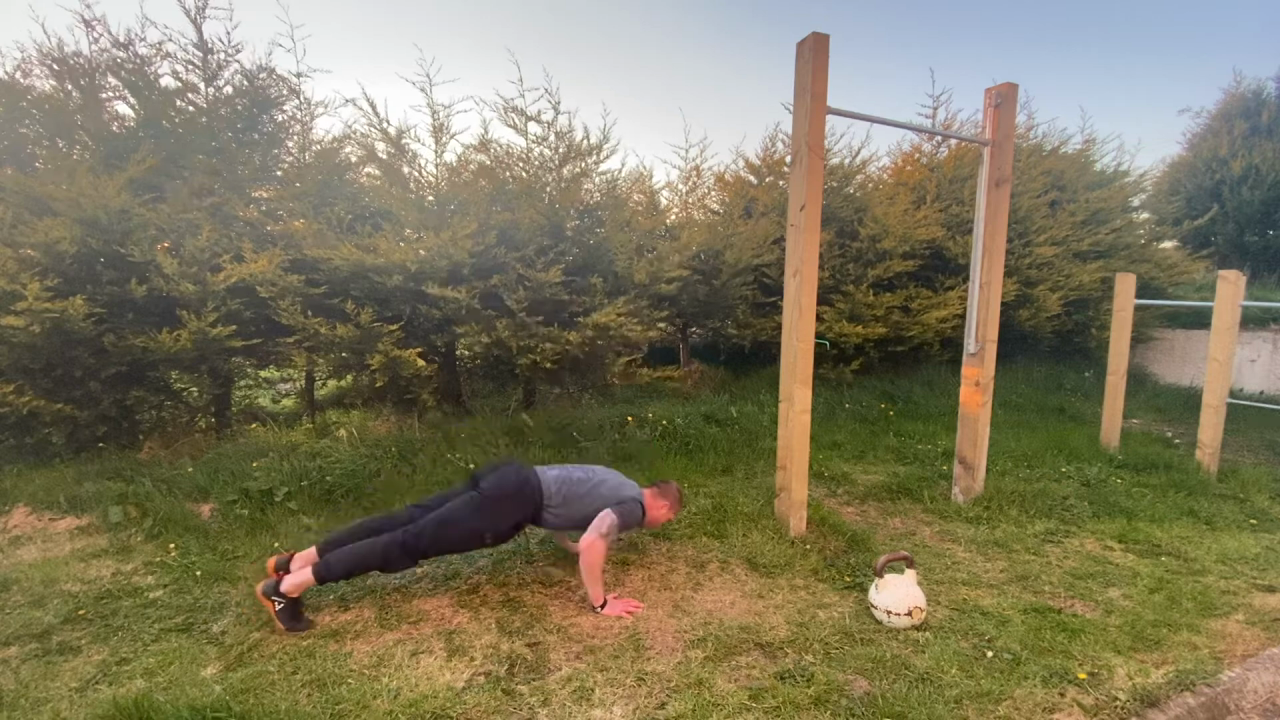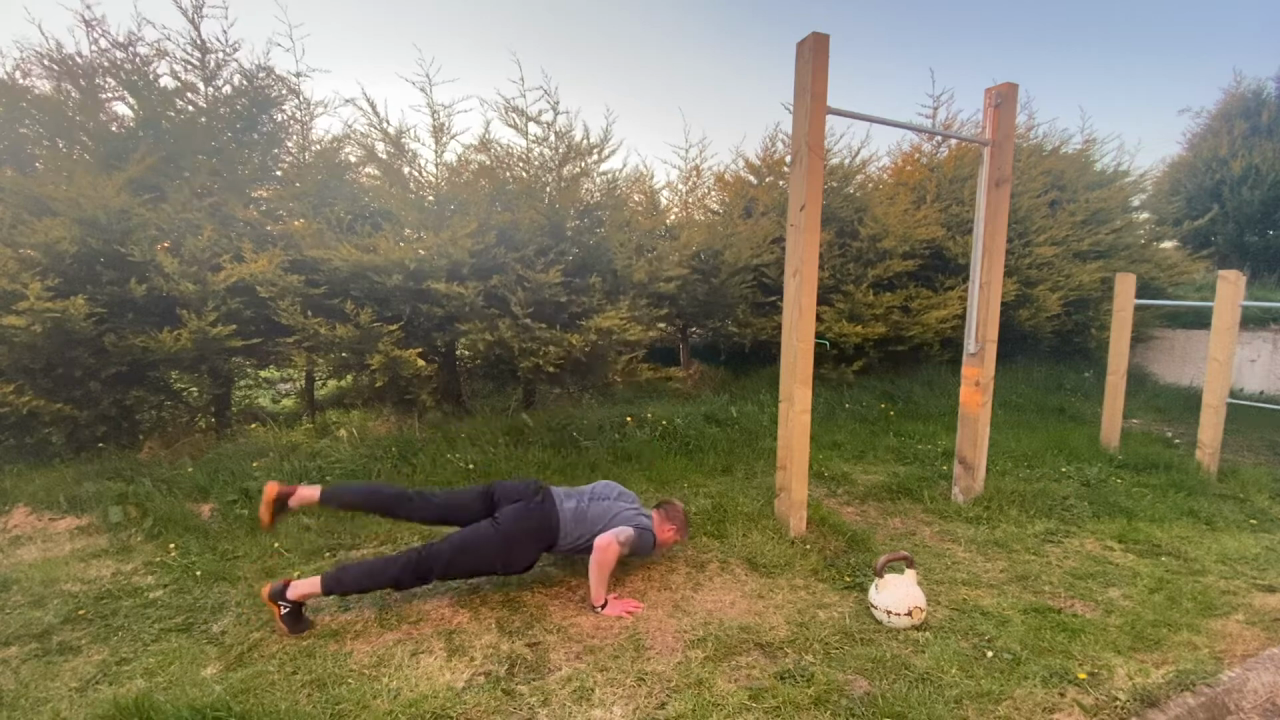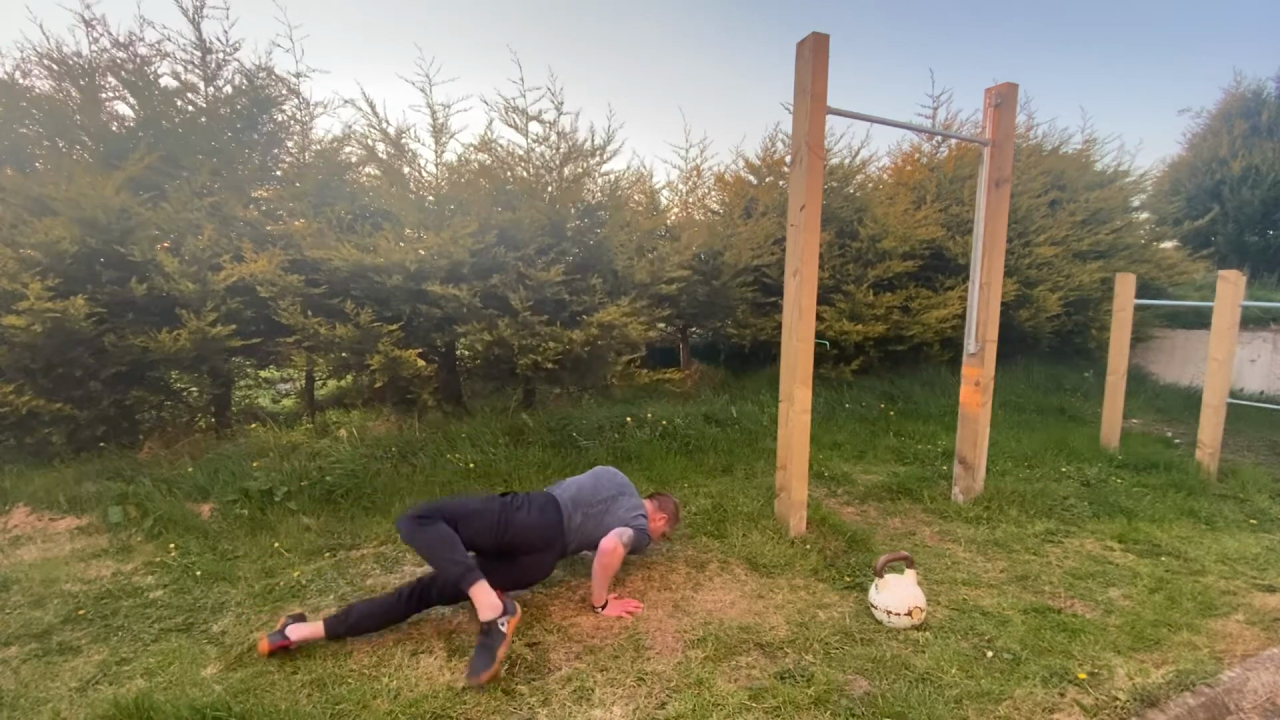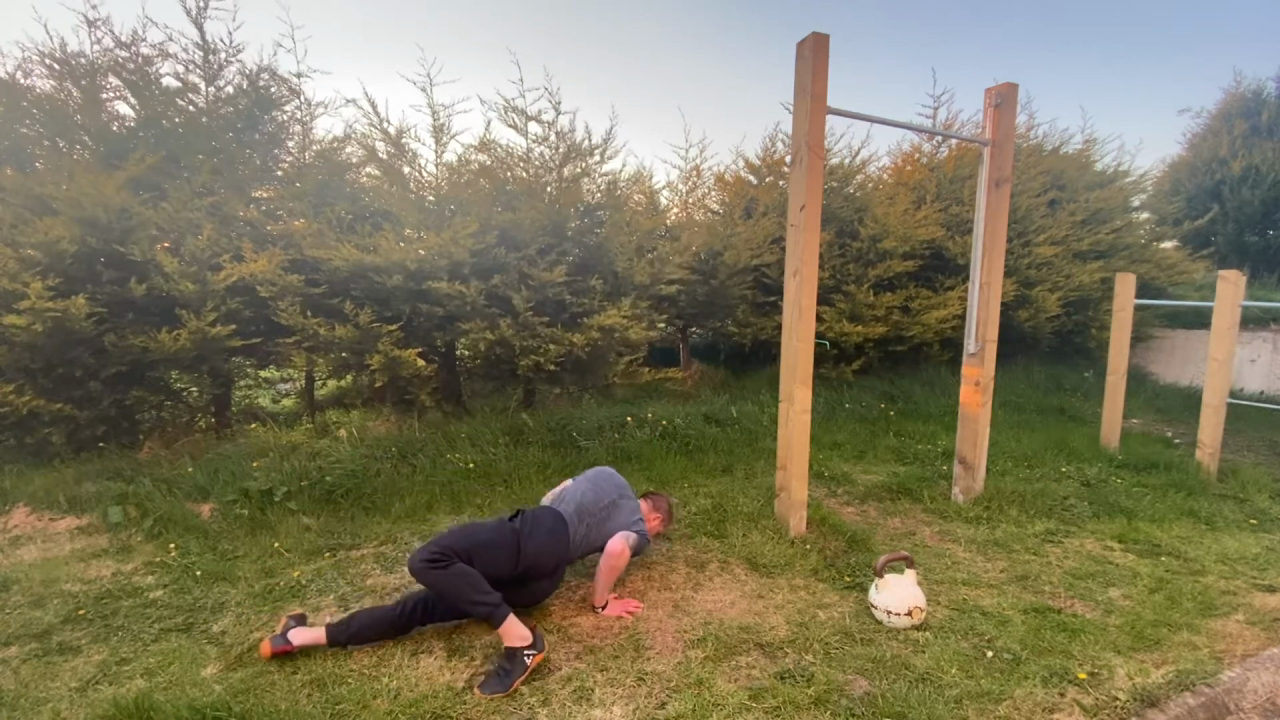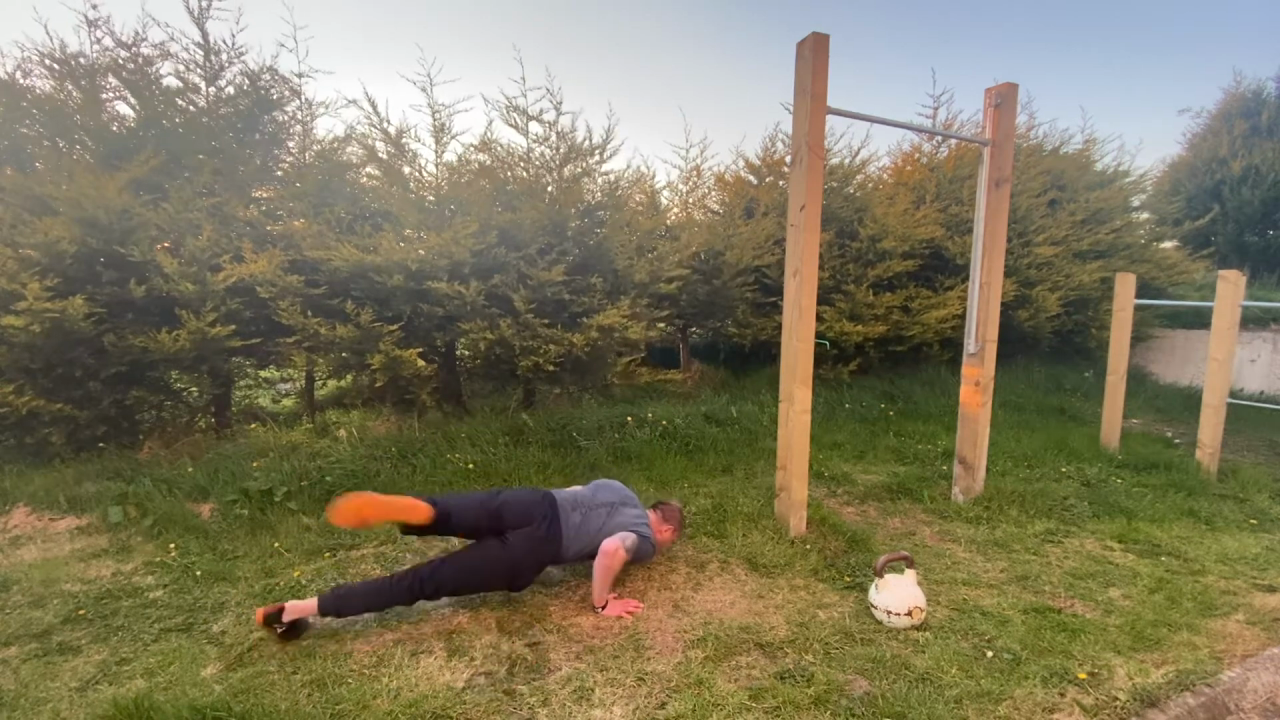
dt=0.5s
person 1, frame 1
left shoulder: (616, 484)
right shoulder: (632, 506)
right elbow: (591, 544)
left wrist: (566, 541)
right wrist: (600, 603)
left hip: (510, 475)
right hip: (514, 499)
left knee: (407, 519)
right knee: (411, 543)
left ankle: (295, 560)
right ankle: (288, 585)
person 1, frame 2
left shoulder: (623, 494)
right shoulder: (644, 534)
right elbow: (605, 545)
right wrist: (600, 603)
left hip: (529, 494)
right hip: (526, 533)
left knee: (413, 503)
right knee: (422, 564)
left ankle: (298, 494)
right ankle: (293, 591)
person 1, frame 3
left shoulder: (612, 473)
right shoulder: (641, 532)
right elbow: (609, 548)
right wrist: (600, 603)
left hip: (533, 511)
right hip: (539, 558)
person 1, frame 4
left shoulder: (606, 473)
right shoulder: (639, 532)
right elbow: (616, 550)
right wrist: (601, 603)
left hip: (536, 529)
right hip: (545, 575)
person 1, frame 5
left shoulder: (619, 488)
right shoulder: (646, 541)
right elbow: (612, 550)
right wrist: (602, 603)
left hip: (534, 504)
right hip: (531, 549)
left knee: (427, 515)
right knee: (420, 582)
left ankle: (413, 509)
right ankle: (293, 610)
